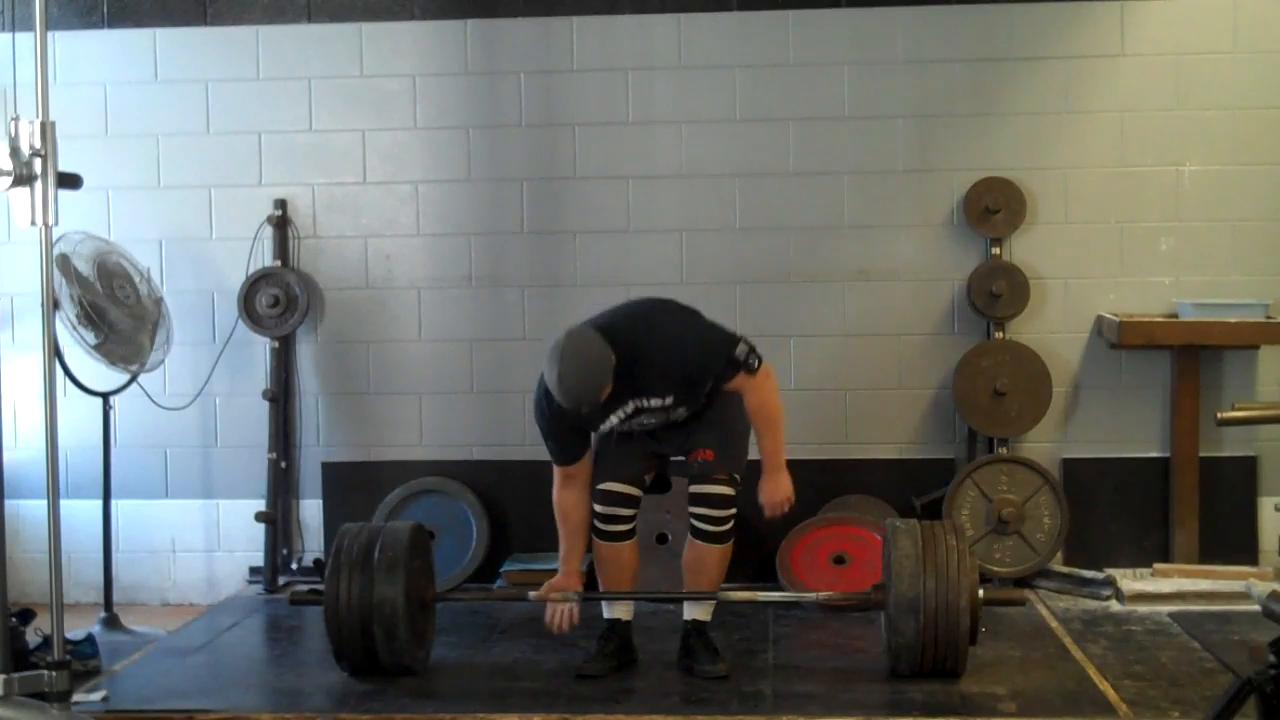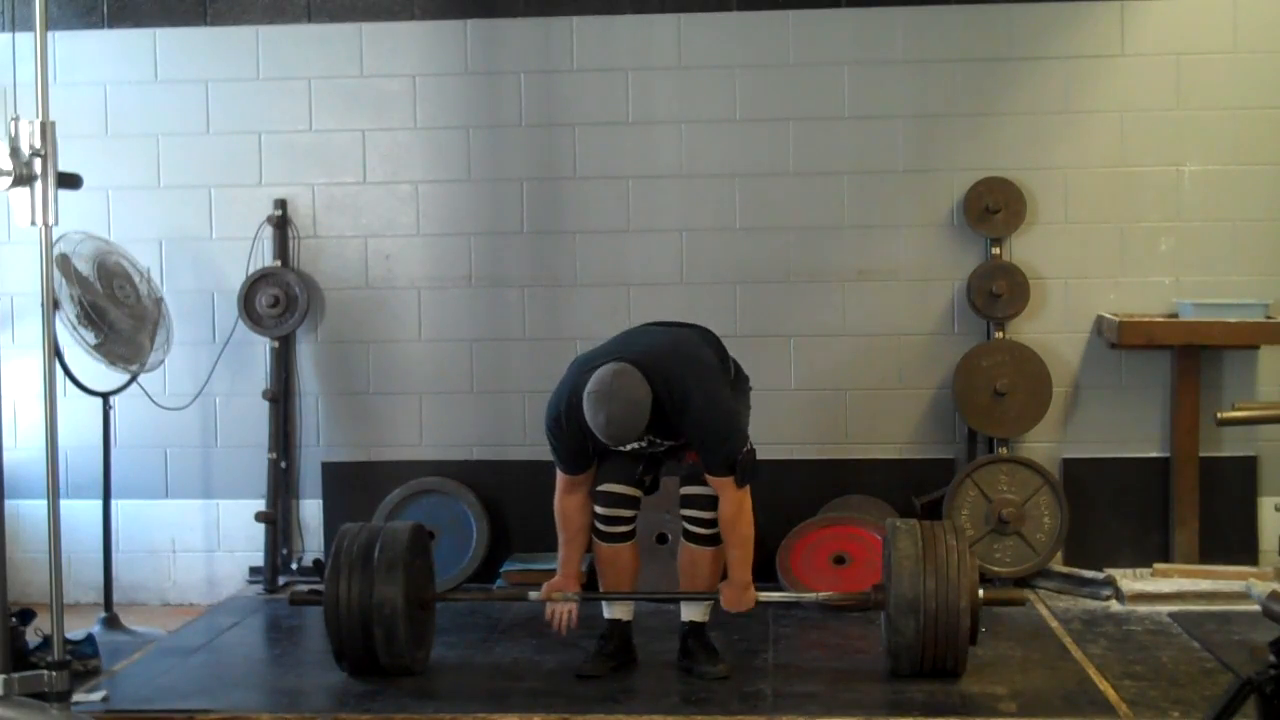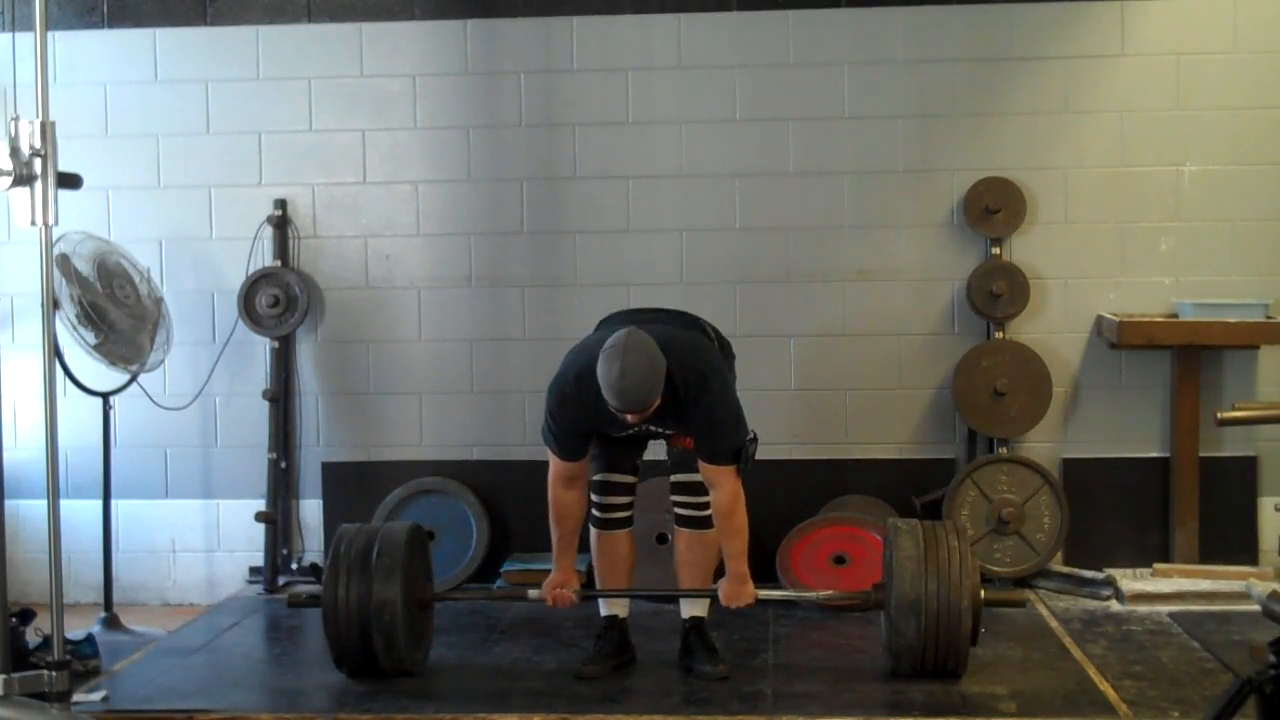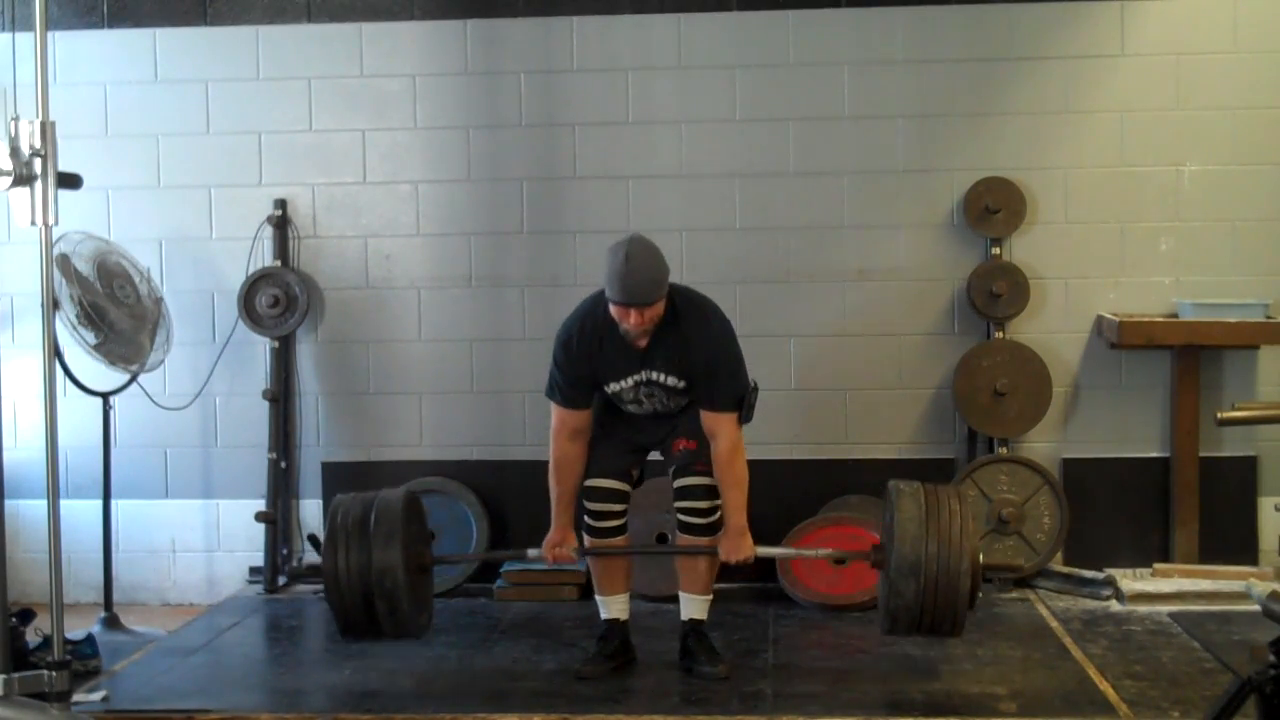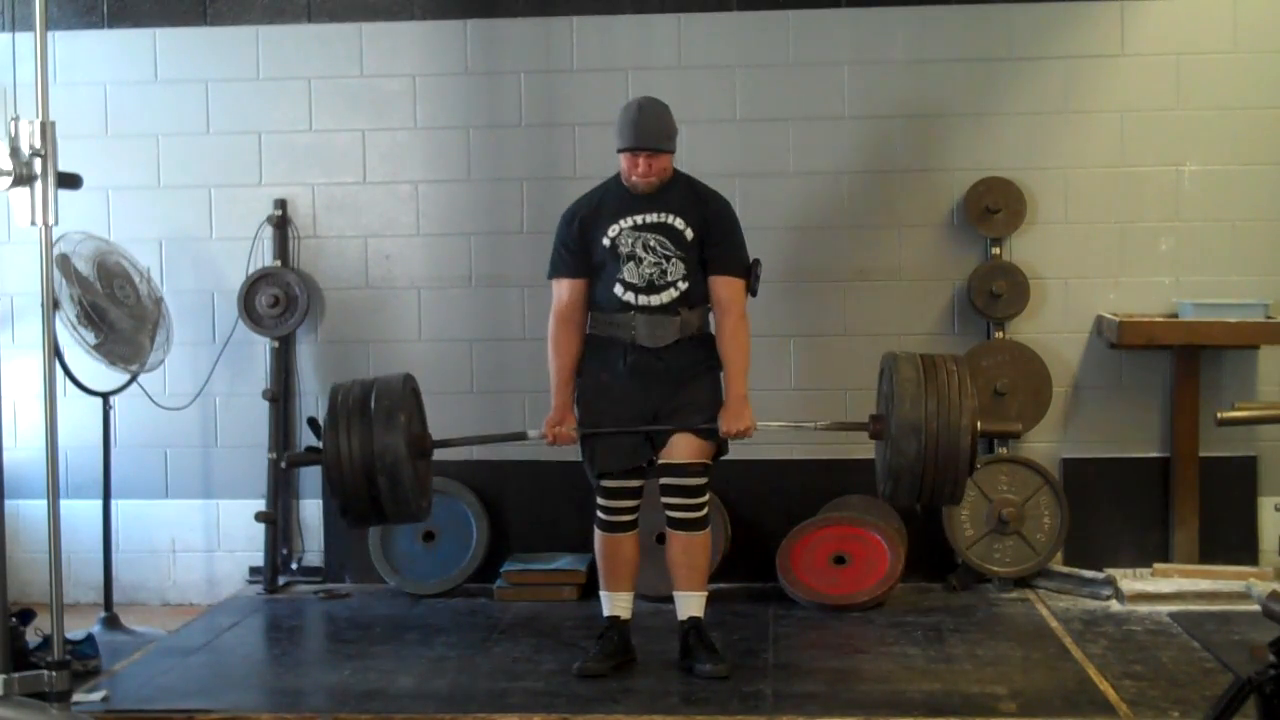
dt=1s
person 1, frame 1
left shoulder: (668, 337)
right shoulder: (556, 397)
left elbow: (755, 378)
right elbow: (571, 483)
left wrist: (775, 471)
right wrist: (569, 571)
left hip: (708, 402)
left knee: (712, 505)
right knee: (610, 505)
left ankle: (695, 634)
right ankle: (616, 634)
person 1, frame 2
left shoulder: (707, 403)
right shoulder: (568, 407)
left elbow: (733, 495)
right elbow: (573, 491)
left wrist: (739, 582)
right wrist: (568, 574)
left knee: (704, 510)
right knee: (610, 507)
left ankle: (694, 635)
right ankle: (617, 635)
person 1, frame 3
left shoulder: (705, 379)
right shoulder: (572, 386)
left elbow: (723, 487)
right elbow: (567, 482)
left wrist: (737, 574)
right wrist: (563, 567)
left hip: (689, 383)
left knee: (695, 499)
right knee: (609, 501)
left ankle: (694, 633)
right ankle: (613, 632)
person 1, frame 4
left shoulder: (705, 326)
right shoulder: (579, 333)
left elbow: (724, 436)
right elbow: (568, 434)
left wrist: (736, 527)
right wrist: (561, 525)
left hip: (692, 410)
right hip: (616, 412)
left knee: (699, 500)
right knee: (600, 502)
left ankle: (694, 633)
right ankle: (614, 634)
person 1, frame 5
left shoulder: (708, 208)
right shoulder: (585, 213)
left elbow: (730, 307)
right elbow: (567, 311)
left wrist: (737, 396)
right wrist: (560, 401)
left hip: (688, 369)
right hip: (610, 369)
left knee: (686, 502)
right knee: (615, 505)
left ankle: (692, 631)
right ankle: (616, 631)
